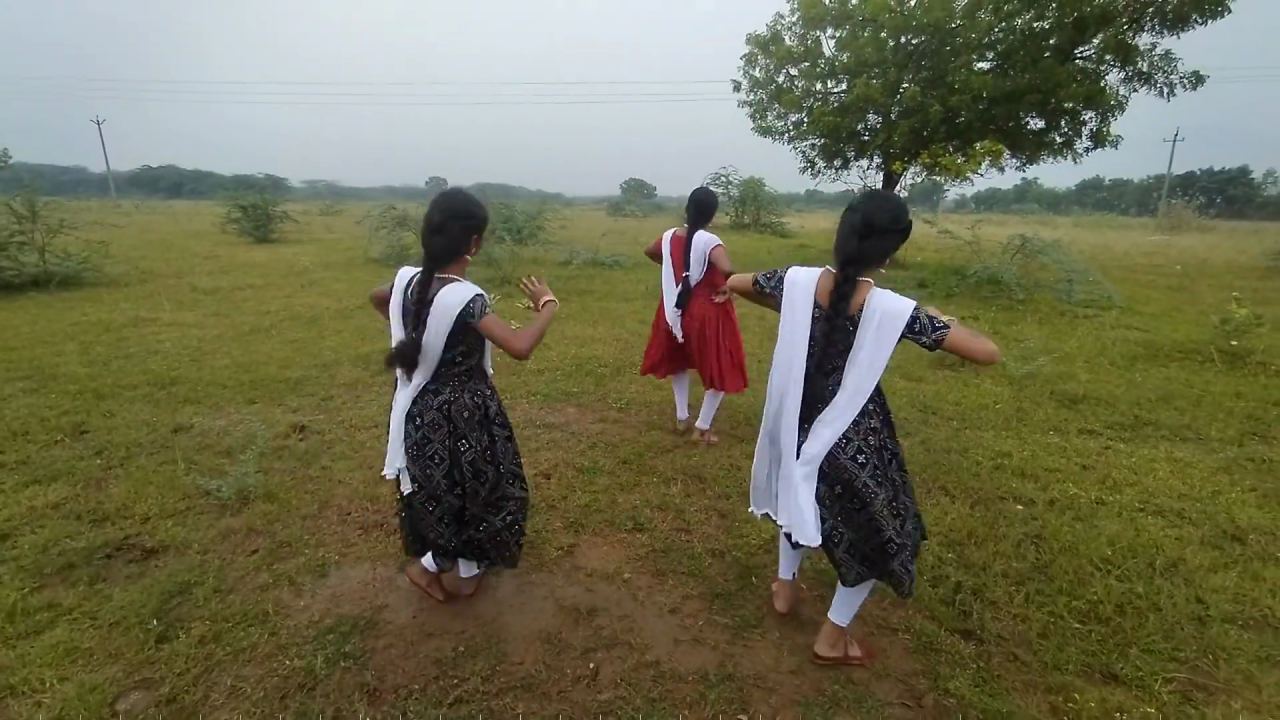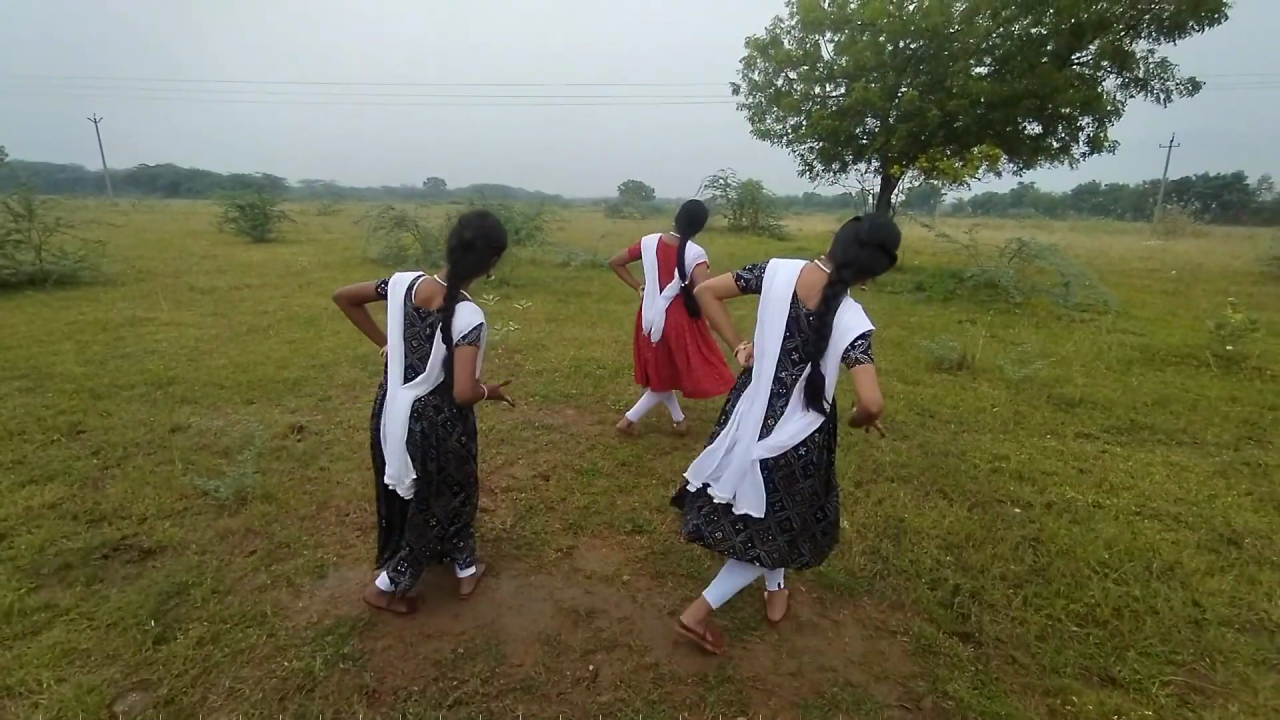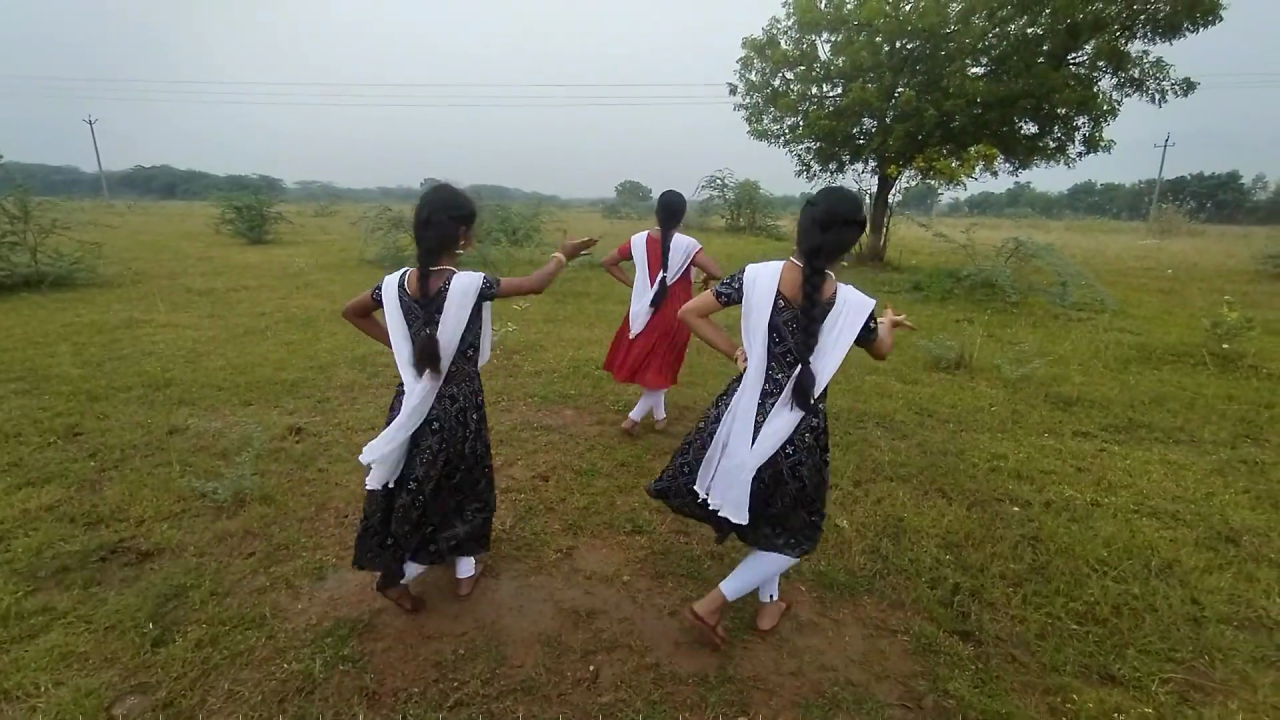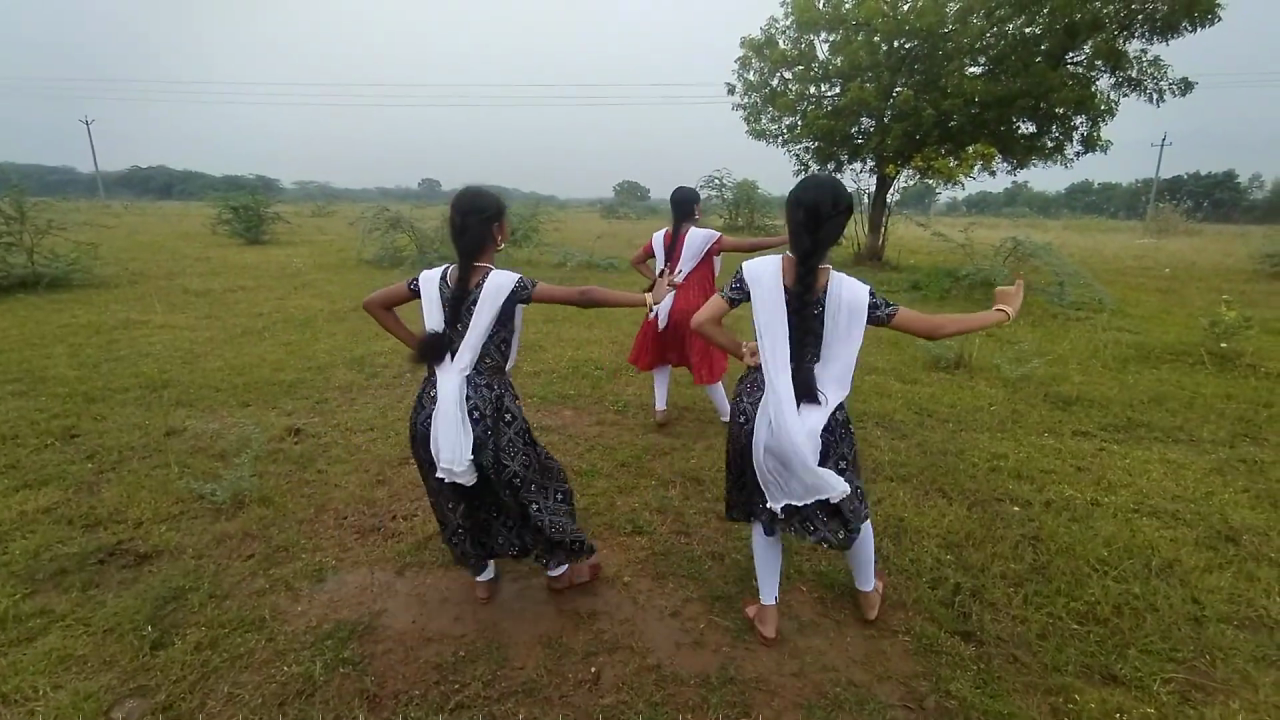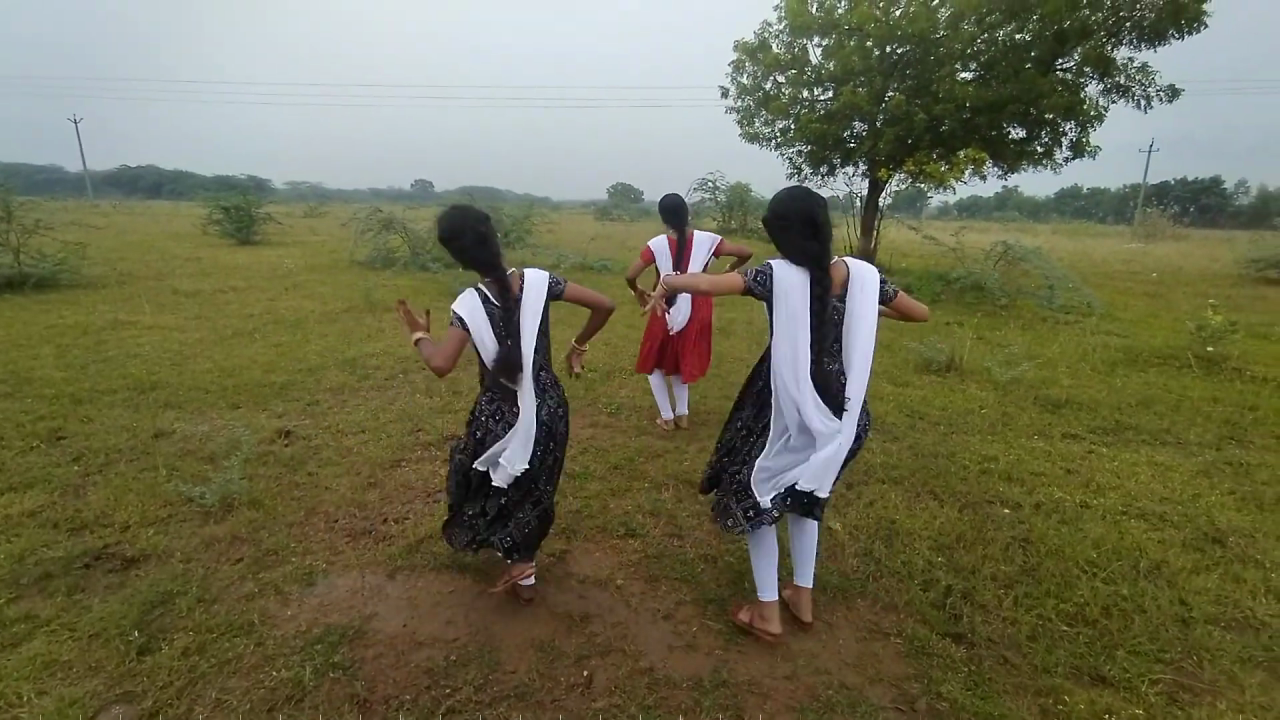
dt=0.4s
person 1, frame 1
left shoulder: (797, 281)
right shoulder: (893, 309)
left elbow: (735, 284)
right elbow: (987, 353)
right wrist: (947, 324)
left hip: (798, 428)
right hip: (854, 441)
left knee: (806, 501)
right knee: (875, 536)
left ankle: (785, 584)
right ankle: (832, 637)
person 1, frame 2
left shoulder: (779, 271)
right shoulder: (852, 322)
left elbow: (707, 291)
right elbow: (872, 403)
left wrist: (739, 347)
right wrist: (860, 419)
left hip: (751, 409)
right hip: (797, 432)
left knee: (766, 511)
right knee: (782, 523)
left ankle: (775, 593)
right ankle: (701, 608)
person 1, frame 3
left shoulder: (759, 277)
right shoulder: (854, 304)
left elbow: (689, 313)
right elbow: (881, 350)
left wrist: (737, 353)
right wrist: (888, 324)
left hip: (744, 413)
right hip: (794, 429)
left knee: (765, 510)
right knee: (791, 530)
left ankle: (769, 601)
right ankle: (715, 601)
person 1, frame 4
left shoulder: (758, 272)
right shoulder: (850, 294)
left elbow: (700, 322)
right elbow: (930, 328)
left wrist: (742, 350)
right wrist: (1001, 313)
left hip: (759, 411)
right hip: (815, 419)
left knee: (767, 505)
right knee: (843, 505)
left ankle: (767, 610)
right ankle: (868, 595)
person 1, frame 5
left shoulder: (778, 276)
right shoulder: (863, 274)
left elbow: (708, 284)
right elbow: (920, 312)
left wrist: (667, 284)
left hip: (788, 410)
right hip: (839, 413)
left knee: (756, 495)
right knee: (804, 497)
left ankle: (768, 610)
right ankle: (802, 597)
person 2, frame 1
left shoulder: (408, 280)
right shoulder: (466, 299)
left elbow: (377, 299)
right elbow: (519, 347)
right wrist: (548, 305)
left hip: (421, 409)
right hip: (461, 410)
left knee: (443, 492)
right knee: (491, 490)
left ankle: (462, 569)
right ankle: (429, 564)
person 2, frame 2
left shoulder: (404, 284)
right shoulder: (469, 318)
left elbow: (343, 297)
right elbow: (463, 393)
right wrist: (491, 391)
left hip: (394, 410)
right hip: (436, 420)
left knee: (408, 494)
right knee: (444, 496)
left ankle: (464, 569)
right ankle: (385, 586)
person 2, frame 3
left shoulder: (396, 283)
right shoulder: (470, 286)
left elbow: (351, 313)
right elbow: (536, 283)
right wrist: (562, 255)
left hip: (413, 403)
right hip: (456, 408)
left knee: (413, 490)
right knee: (463, 491)
left ankle: (463, 570)
right ankle: (395, 578)
person 2, frame 4
left shoulder: (434, 279)
right shoulder: (505, 284)
left elbow: (373, 303)
right elbow: (581, 297)
left wrist: (418, 345)
right wrist: (648, 298)
left hip: (436, 406)
right hip: (486, 404)
left knee: (464, 491)
right knee: (532, 481)
left ankle: (483, 577)
right ankle: (560, 570)
person 2, frame 5
left shoulder: (468, 305)
right shoulder: (537, 282)
left elbow: (440, 365)
right elbow: (604, 306)
left wrist: (419, 334)
right wrist: (579, 345)
left hip: (499, 412)
right hip: (547, 407)
left knee: (475, 481)
right knee: (528, 491)
left ankle: (517, 557)
right ankle: (523, 578)
person 3, frame 1
left shoulder: (670, 236)
right shoulder: (709, 241)
left elbow: (649, 252)
right elbow: (727, 270)
right wrist: (724, 289)
left hip: (674, 313)
right hip: (706, 314)
left knee: (679, 364)
right knee: (720, 370)
left ankle: (682, 418)
right ankle: (703, 428)
person 3, frame 2
left shoulder: (649, 242)
right shoulder: (695, 254)
left elbow: (616, 263)
left wrist: (638, 287)
left hip: (650, 318)
right hip: (679, 320)
left knee: (659, 371)
right knee: (686, 372)
left ankle: (678, 419)
right ankle: (631, 417)
person 3, frame 3
left shoulder: (639, 240)
right shoulder: (686, 245)
left elbow: (608, 263)
right elbow: (717, 273)
right wrist: (706, 279)
left hip: (643, 311)
right hip: (672, 315)
left knee: (646, 364)
right knee: (660, 370)
left ankle: (659, 416)
right ankle: (634, 417)
person 3, frame 4
left shoulder: (659, 237)
right shoulder: (705, 238)
left elbow: (637, 261)
right elbow: (749, 244)
right wrist: (788, 238)
left hip: (667, 308)
right hip: (695, 309)
left knee: (663, 357)
right knee: (705, 364)
left ankle: (660, 408)
right ankle: (728, 417)
person 3, frame 5
left shoulder: (656, 245)
right shoulder: (706, 240)
left elbow: (631, 275)
right elbow: (746, 253)
left wrist: (638, 292)
right wrist: (730, 271)
left hip: (667, 312)
right hip: (696, 311)
left knee: (654, 364)
right knee: (686, 361)
left ankle: (667, 417)
right ankle: (682, 414)
